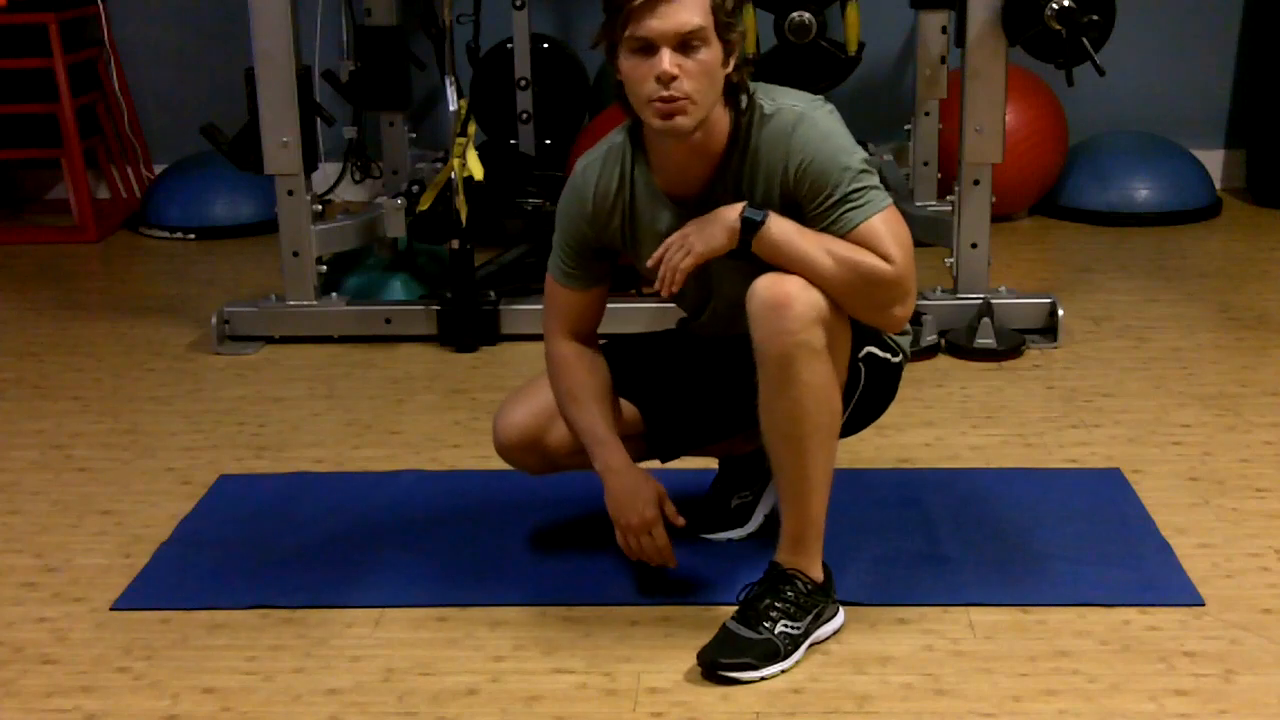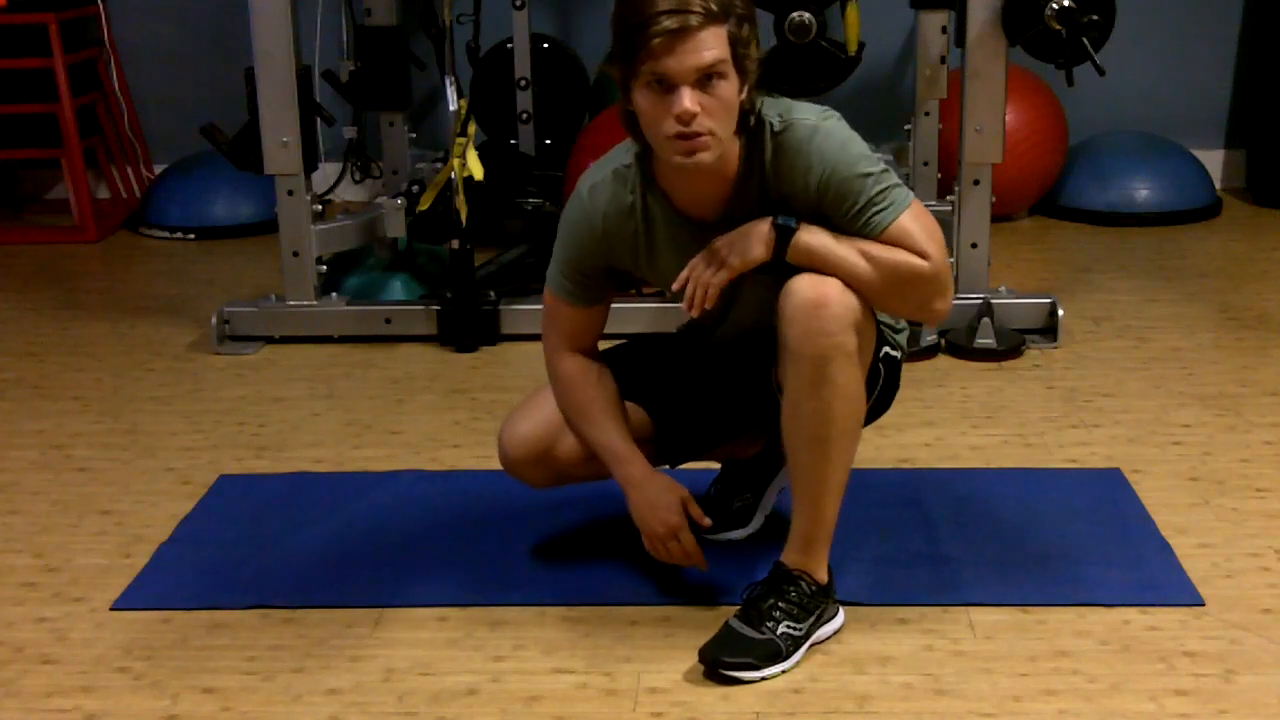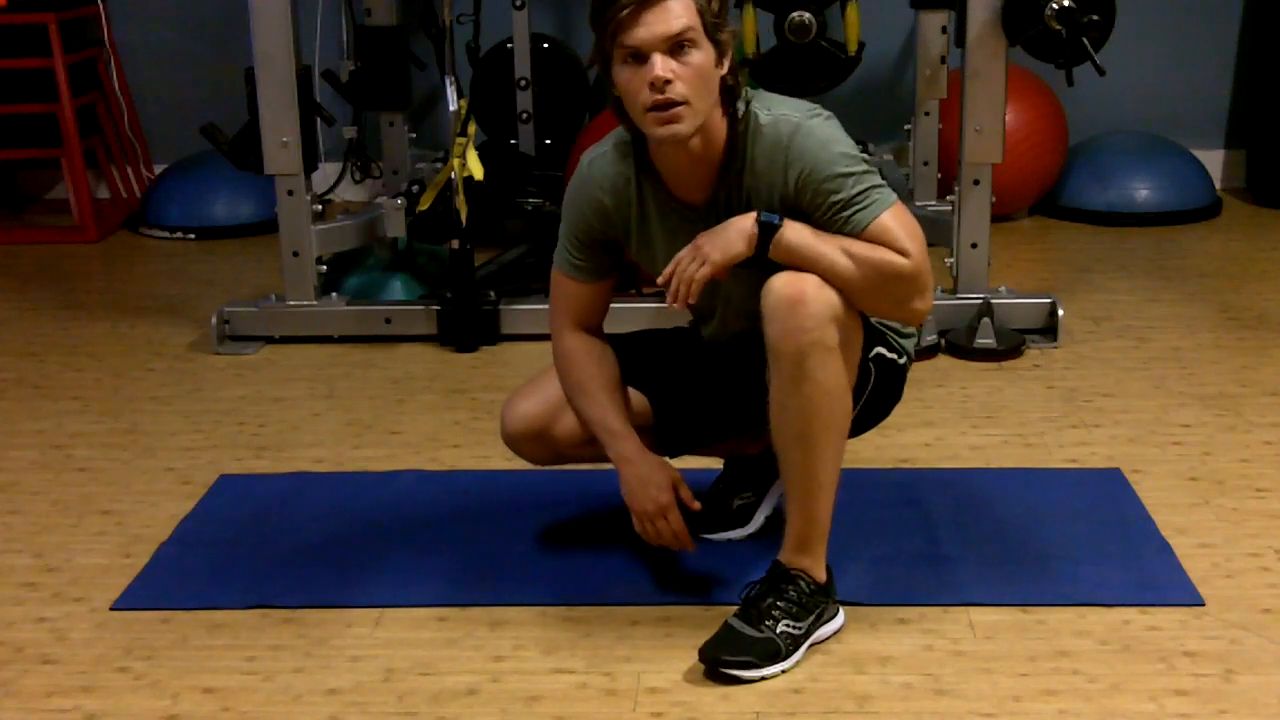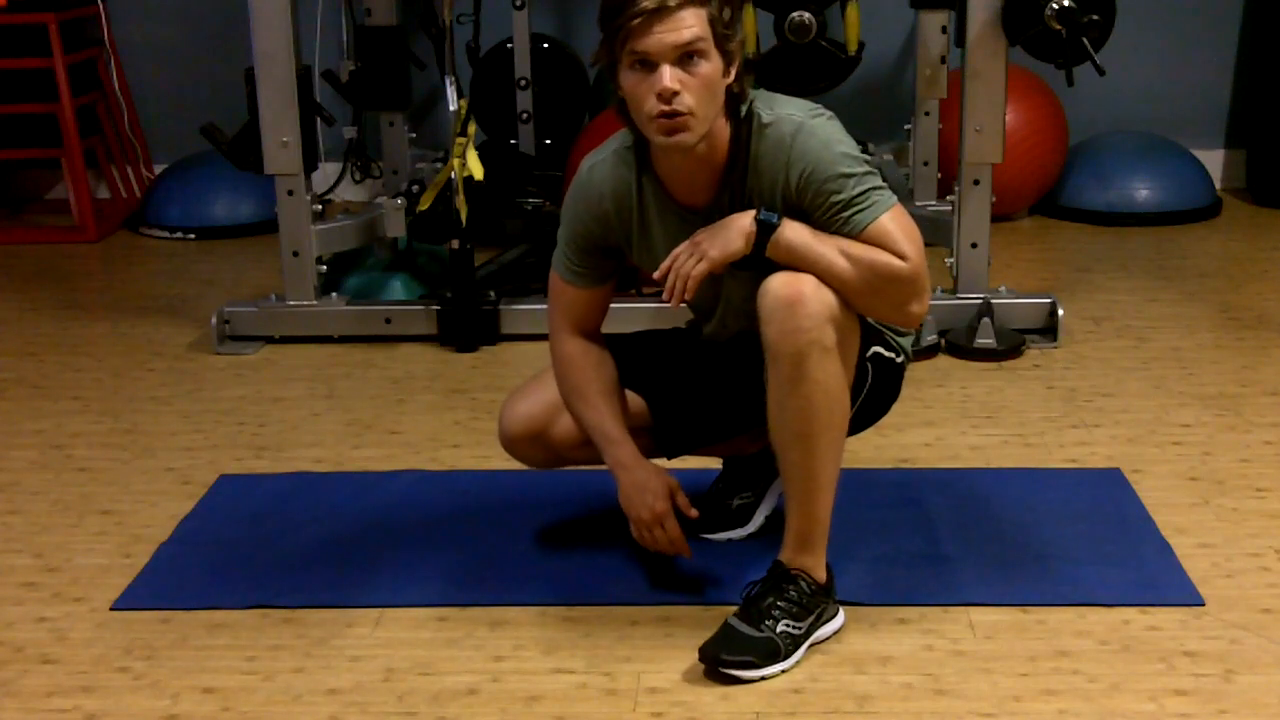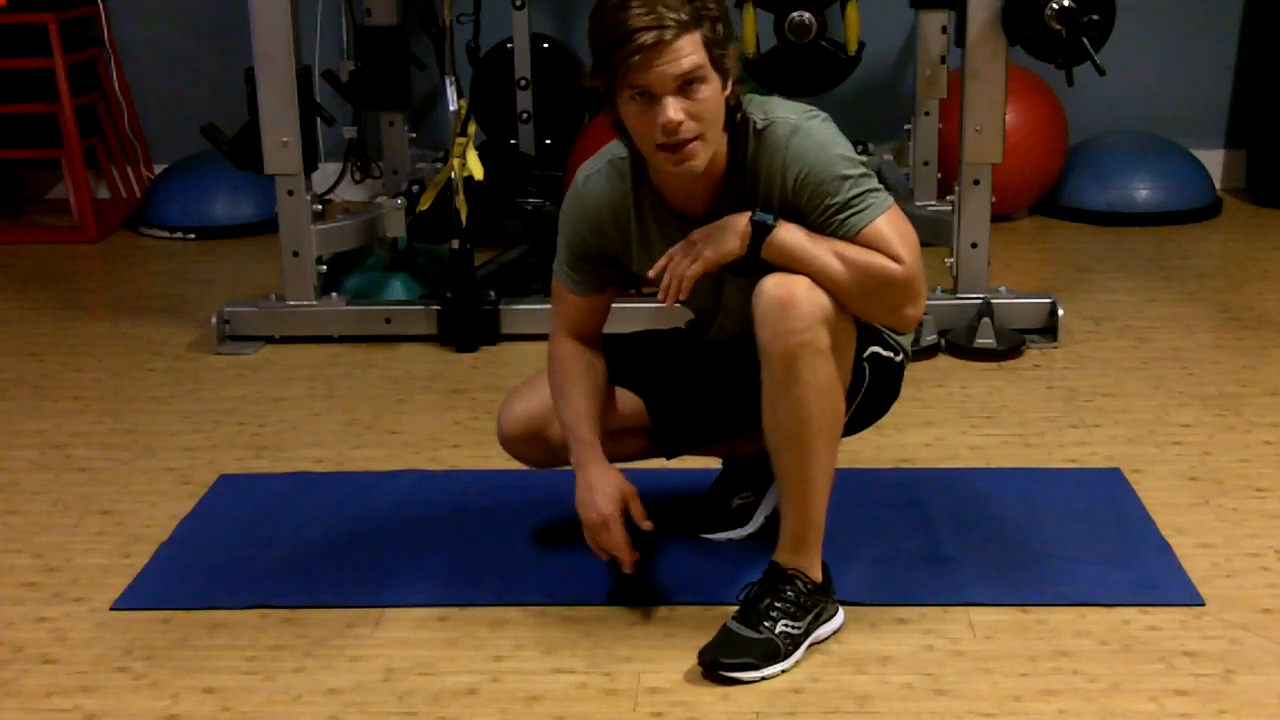
dt=1s
person 1, frame 1
left shoulder: (799, 132)
right shoulder: (598, 183)
left elbow: (894, 299)
right elbow: (569, 335)
left wrist: (750, 223)
right wrist: (616, 466)
left hip: (842, 358)
right hip: (719, 354)
left knee: (782, 300)
right knee: (522, 434)
left ankle: (803, 582)
right ankle: (750, 453)
person 1, frame 2
left shoulder: (813, 144)
right shoulder: (602, 202)
left elbow: (933, 290)
right elbow: (569, 349)
left wrist: (780, 235)
right wrist: (637, 476)
left hip: (840, 358)
right hip: (713, 360)
left knee: (817, 299)
right knee: (529, 449)
left ankle: (806, 583)
right ankle: (754, 452)
person 1, frame 3
left shoulder: (800, 140)
right shoulder: (602, 179)
left elbow: (913, 291)
right elbow: (576, 328)
left wrist: (764, 231)
right wrist: (633, 455)
left hip: (847, 358)
right hip: (725, 356)
left knee: (797, 296)
right knee: (530, 425)
left ankle: (805, 582)
right ankle: (757, 452)
person 1, frame 4
left shoulder: (801, 140)
right shoulder: (602, 182)
left elbow: (910, 294)
right elbow: (574, 332)
left wrist: (762, 228)
right wrist: (629, 463)
left hip: (844, 358)
right hip: (722, 356)
left knee: (794, 296)
right knee: (528, 427)
left ankle: (805, 582)
right ankle: (755, 452)
person 1, frame 5
left shoulder: (798, 144)
right shoulder: (598, 193)
left elbow: (905, 298)
right elbow: (575, 336)
left wrist: (756, 231)
right wrist: (594, 463)
left hip: (841, 358)
right hip: (723, 357)
left knee: (787, 298)
right knee: (527, 426)
left ankle: (803, 583)
right ankle: (754, 451)
